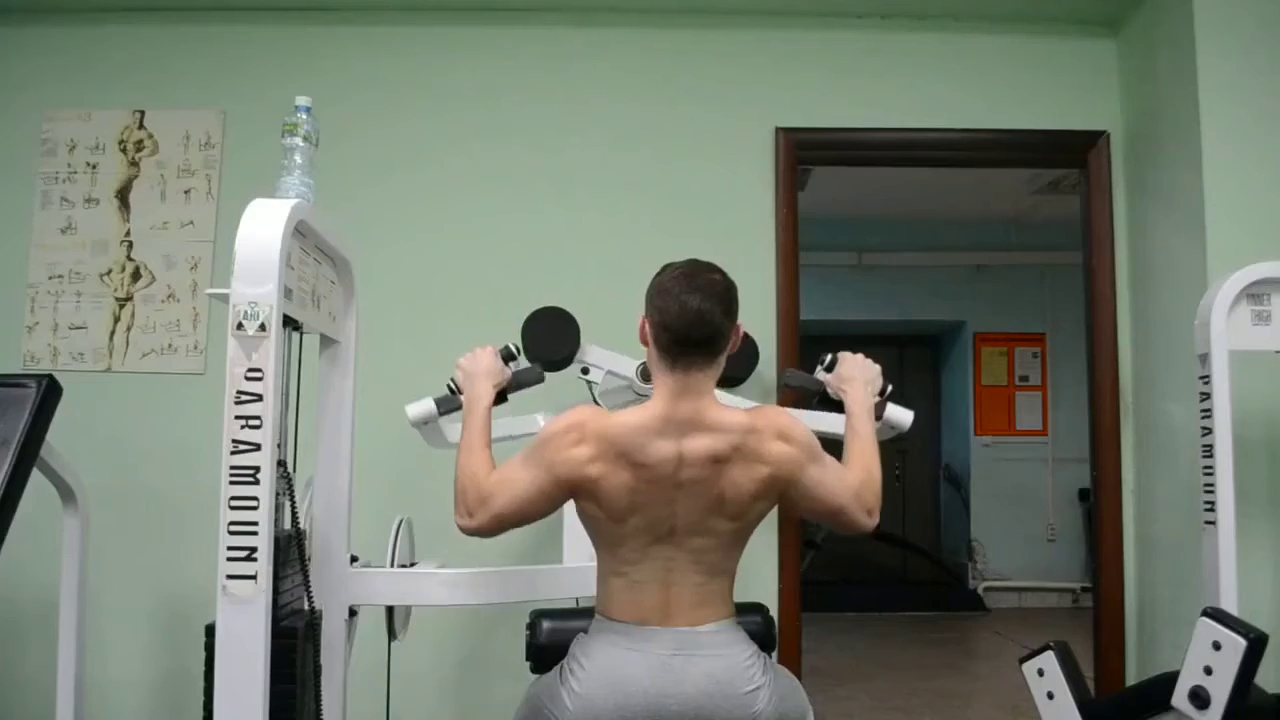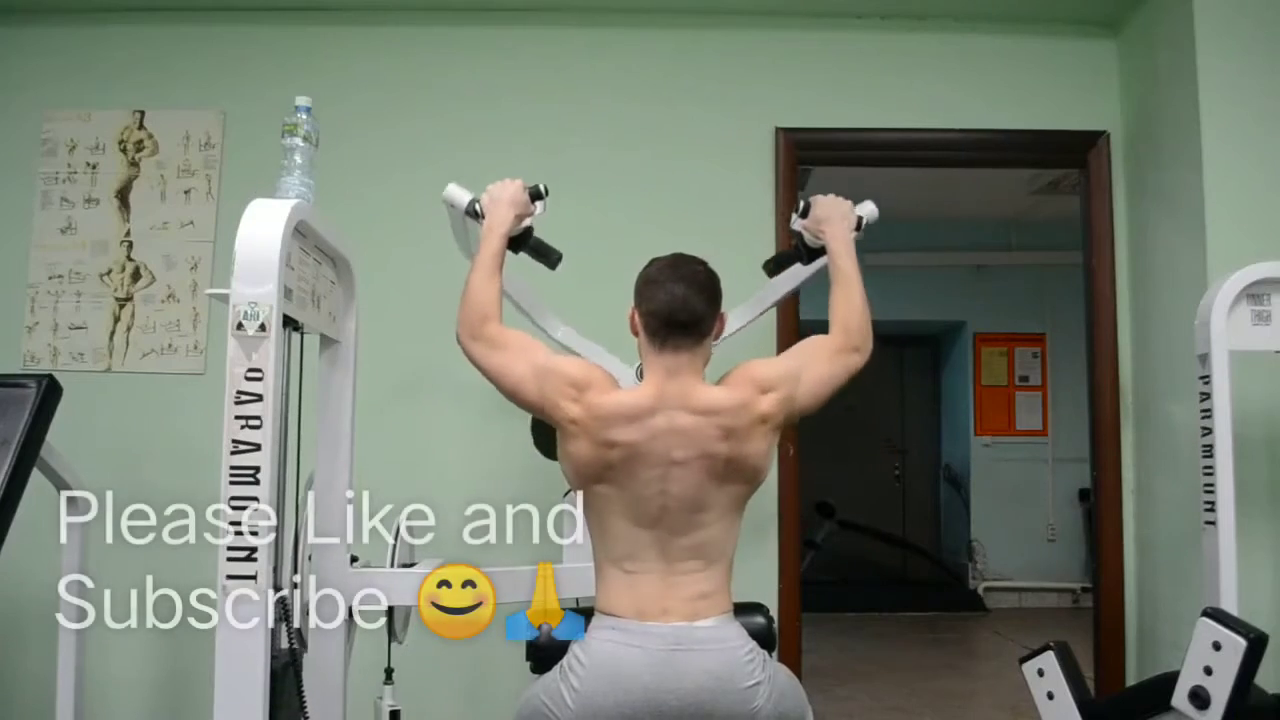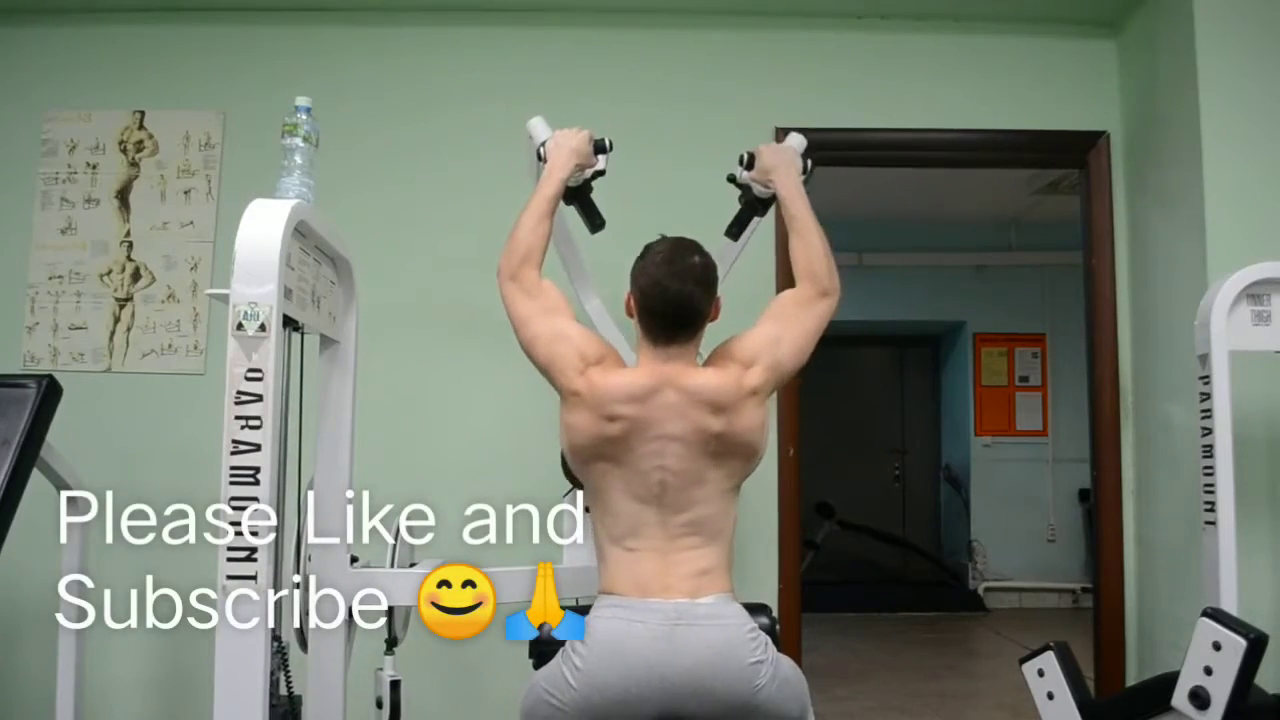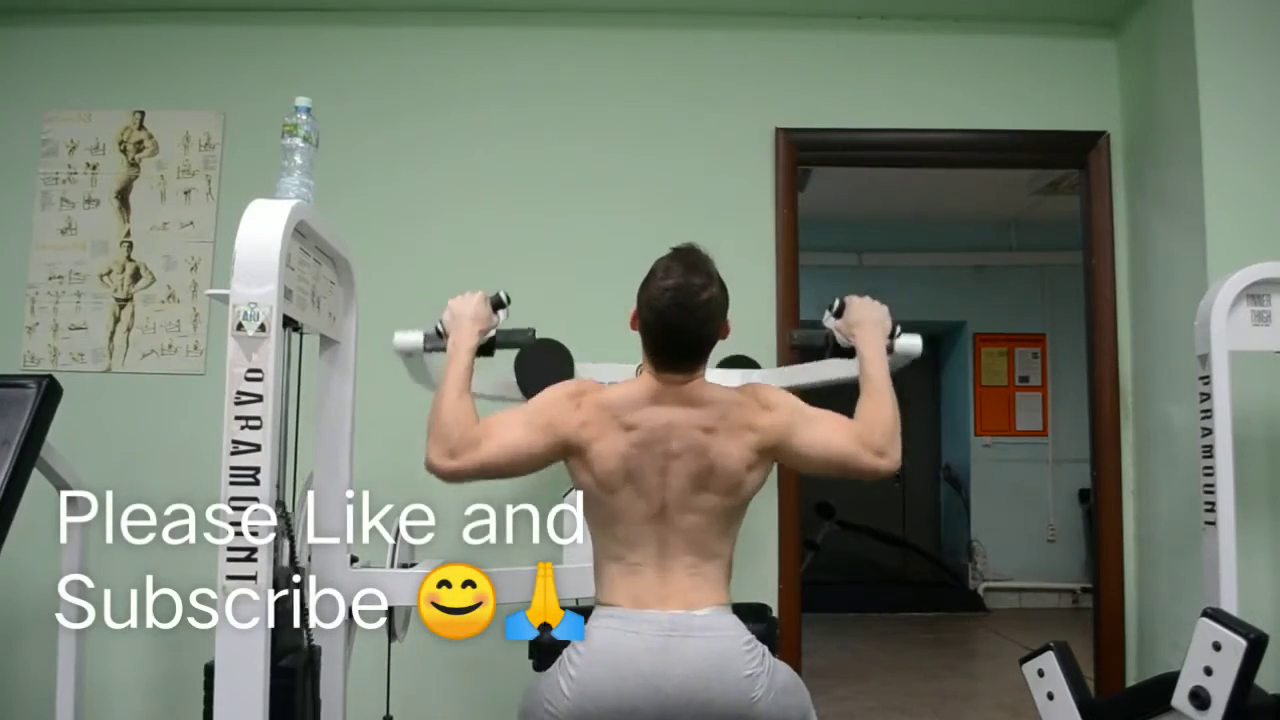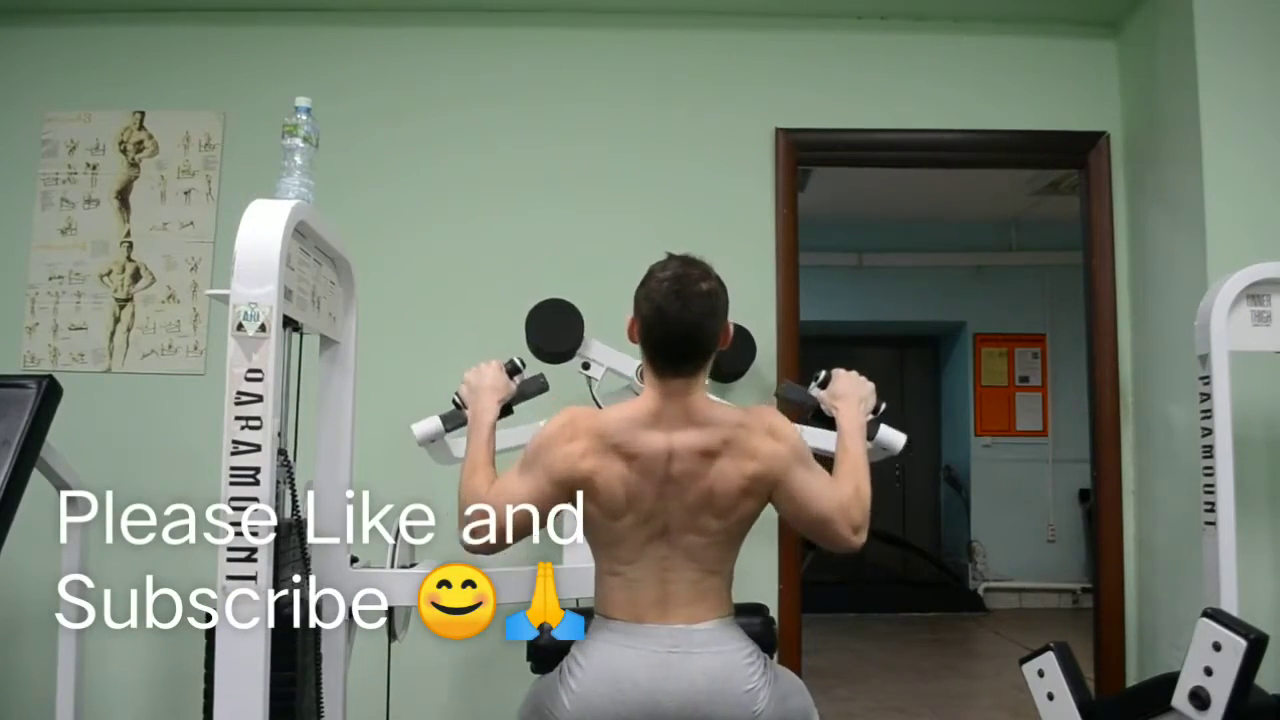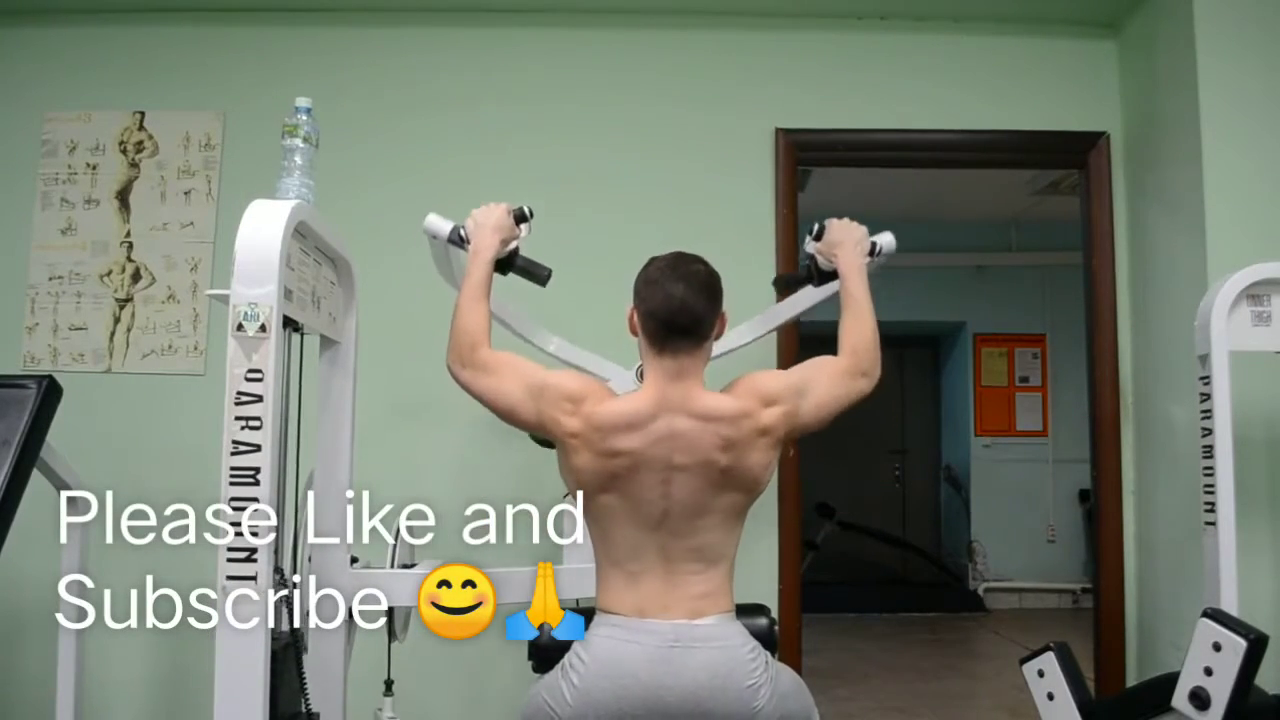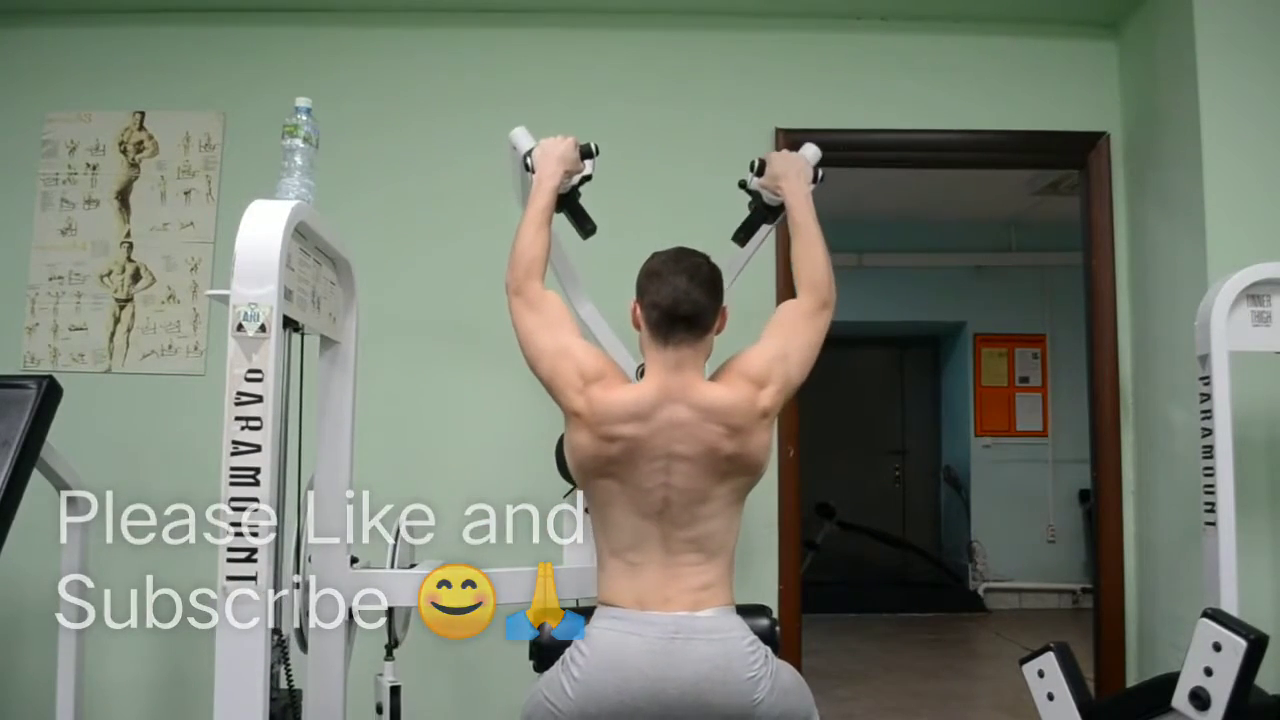
dt=0.7s
person 1, frame 1
left shoulder: (582, 440)
right shoulder: (773, 442)
left elbow: (474, 514)
right elbow: (863, 512)
left wrist: (479, 394)
right wrist: (859, 397)
left hip: (609, 677)
right hip: (726, 678)
person 1, frame 2
left shoulder: (584, 408)
right shoulder: (753, 408)
left elbow: (478, 333)
right elbow: (852, 344)
left wrist: (498, 223)
right wrist: (839, 238)
left hip: (610, 667)
right hip: (722, 665)
person 1, frame 3
left shoulder: (589, 386)
right shoulder: (744, 386)
left elbow: (518, 276)
right elbow: (820, 289)
left wrist: (558, 170)
right wrist: (786, 183)
left hip: (613, 646)
right hip: (725, 645)
person 1, frame 4
left shoulder: (580, 413)
right shoulder: (760, 417)
left elbow: (448, 457)
right elbow: (881, 455)
left wrist: (463, 339)
right wrist: (868, 340)
left hip: (608, 660)
right hip: (721, 659)
person 1, frame 5
left shoulder: (576, 438)
right shoulder: (764, 440)
left elbow: (479, 534)
right elbow: (850, 531)
left wrist: (483, 412)
right wrist: (850, 417)
left hip: (607, 678)
right hip: (724, 677)
person 1, frame 6
left shoulder: (581, 417)
right shoulder: (757, 416)
left elbow: (468, 361)
right elbow: (860, 369)
left wrist: (484, 247)
right wrist: (851, 262)
left hip: (609, 664)
right hip: (724, 664)
person 1, frame 7
left shoulder: (591, 402)
right shoulder: (750, 403)
left elbow: (524, 289)
right elbow: (817, 299)
left wrist: (548, 178)
right wrist: (796, 192)
left hip: (610, 659)
right hip: (724, 657)
